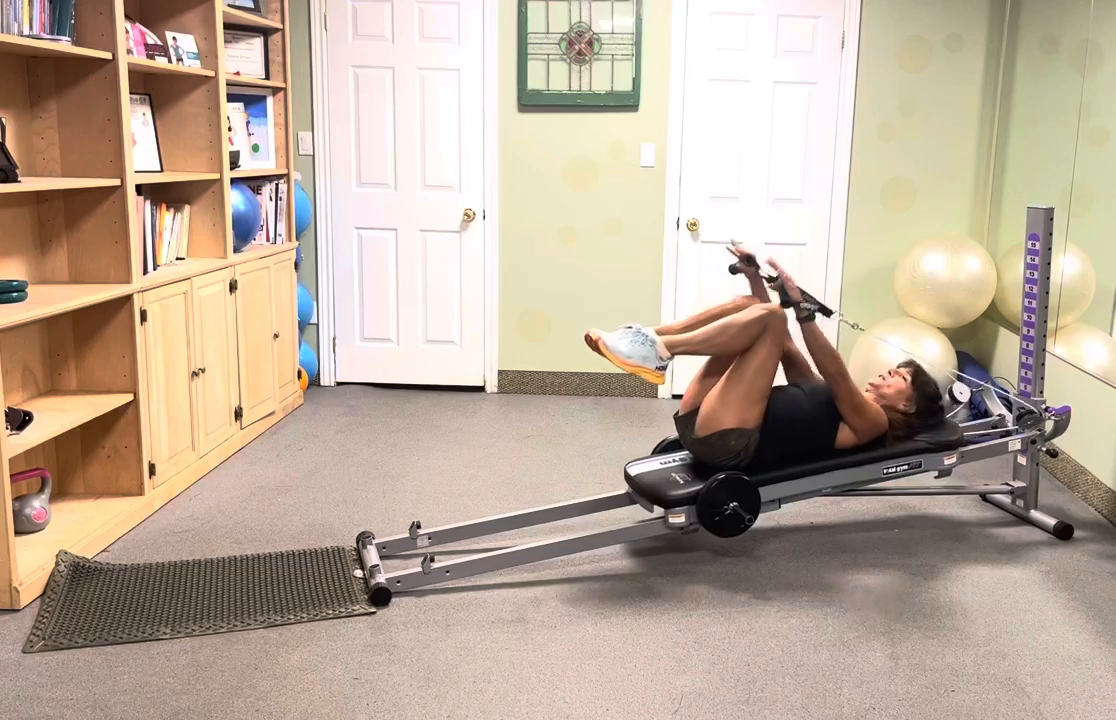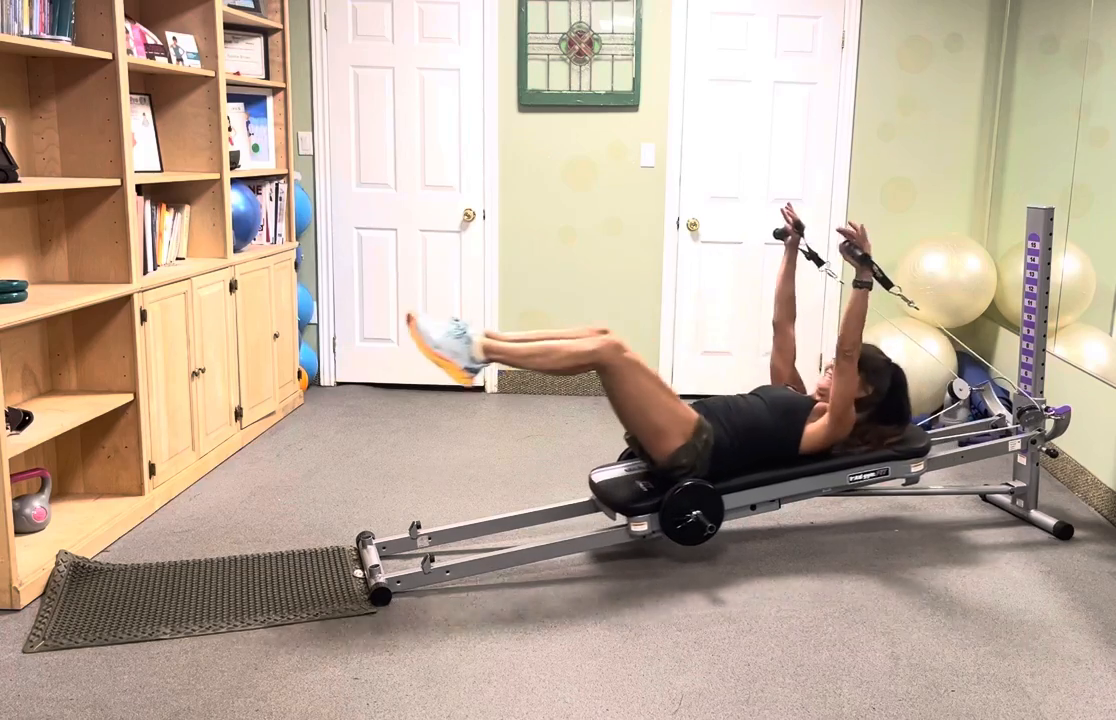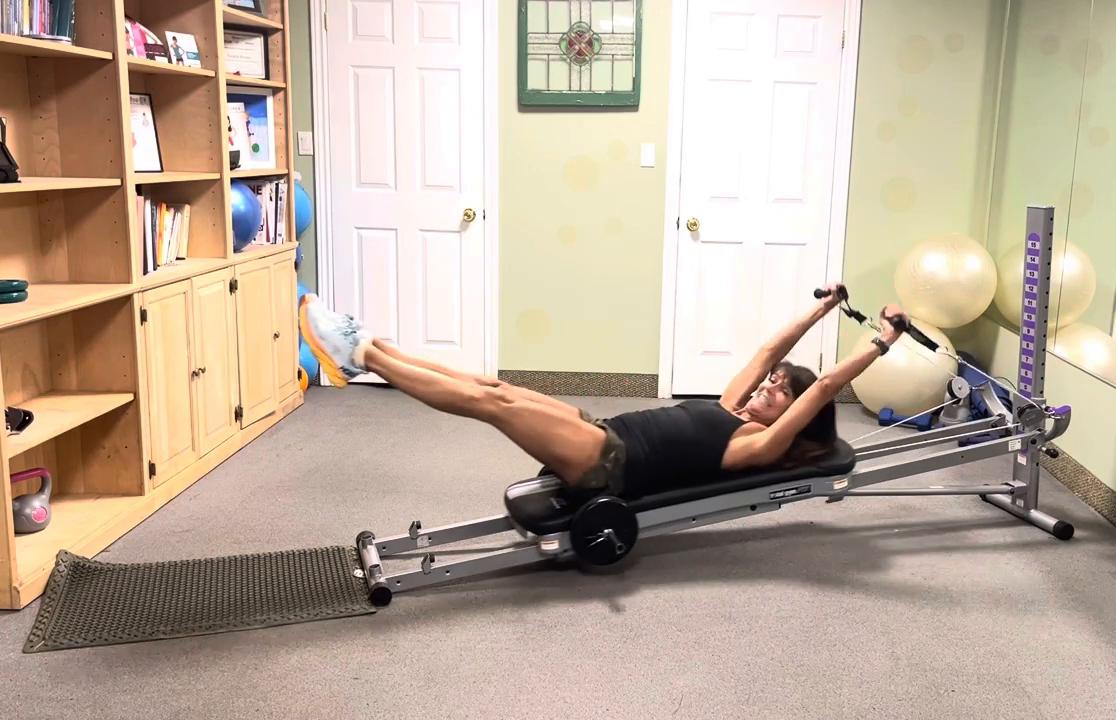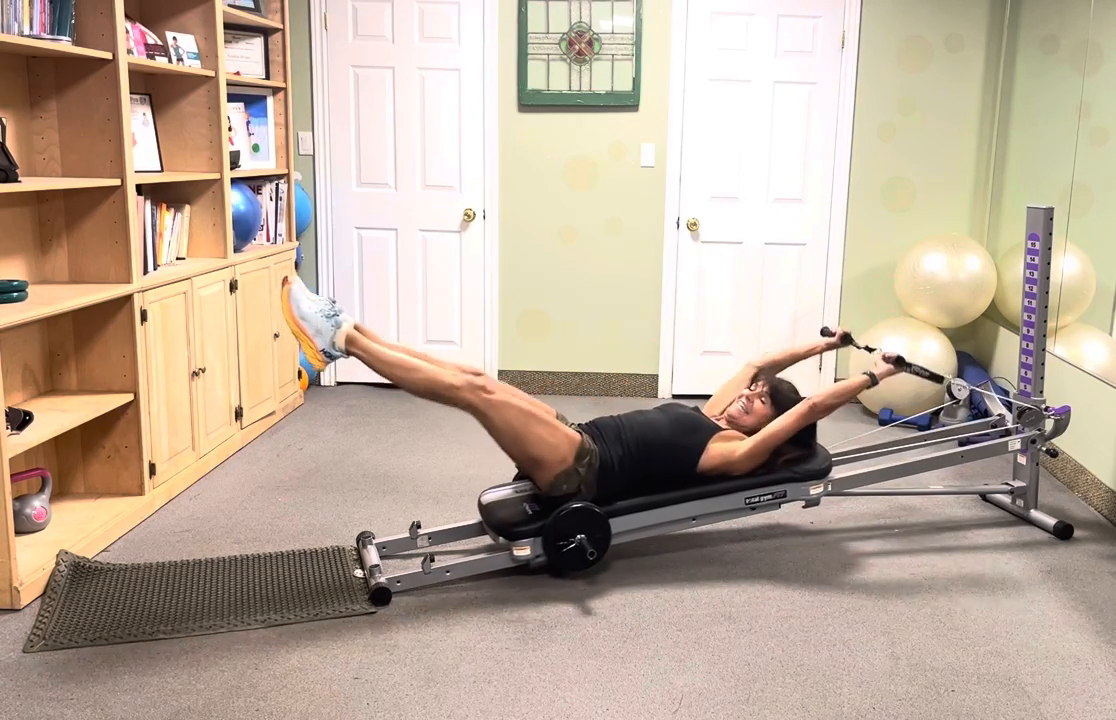
dt=0.5s
person 1, frame 1
left shoulder: (872, 423)
right shoulder: (832, 399)
left elbow: (835, 371)
right elbow: (788, 352)
left wrist: (801, 309)
right wrist: (755, 279)
left hip: (732, 441)
right hip: (700, 423)
left knee: (769, 316)
right knee: (749, 304)
left ankle: (658, 351)
right ankle: (647, 340)
person 1, frame 2
left shoulder: (837, 426)
right shoulder: (792, 393)
left elbow: (847, 350)
right elbow: (782, 322)
left wrist: (861, 278)
right wrist: (792, 249)
left hip: (693, 453)
right hip: (681, 436)
left knee: (607, 348)
right knee: (599, 337)
left ankle: (479, 351)
right ankle: (482, 344)
person 1, frame 3
left shoulder: (762, 447)
right shoulder: (731, 413)
left elbow: (823, 387)
right elbow: (770, 351)
left wrist: (880, 343)
right wrist: (822, 308)
left hip: (610, 466)
right hip: (605, 437)
left knee: (492, 400)
right knee: (491, 385)
left ankle: (362, 356)
right ankle: (366, 351)
person 1, frame 4
left shoulder: (739, 452)
right shoulder: (711, 420)
left elbow: (807, 407)
right elbow: (757, 365)
left wrist: (870, 378)
right wrist: (824, 346)
left hip: (584, 472)
right hip: (580, 442)
left knee: (475, 390)
right knee: (475, 378)
left ankle: (344, 338)
right ankle: (348, 335)
